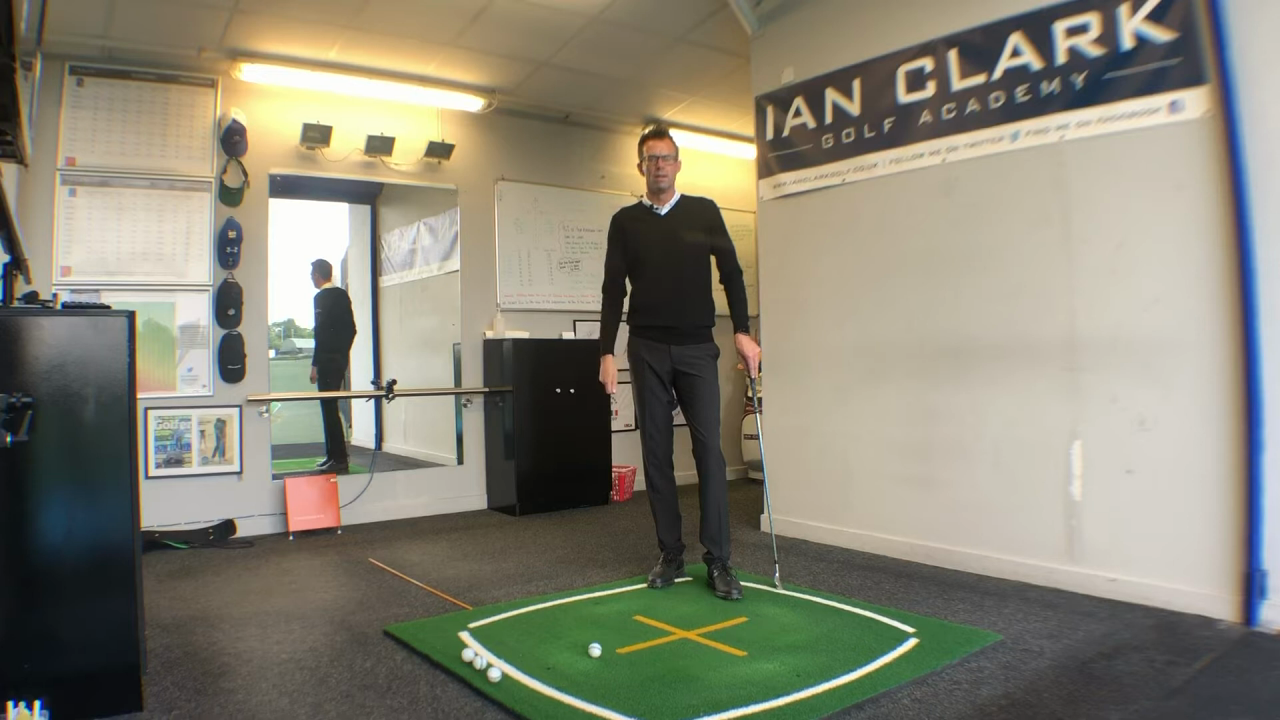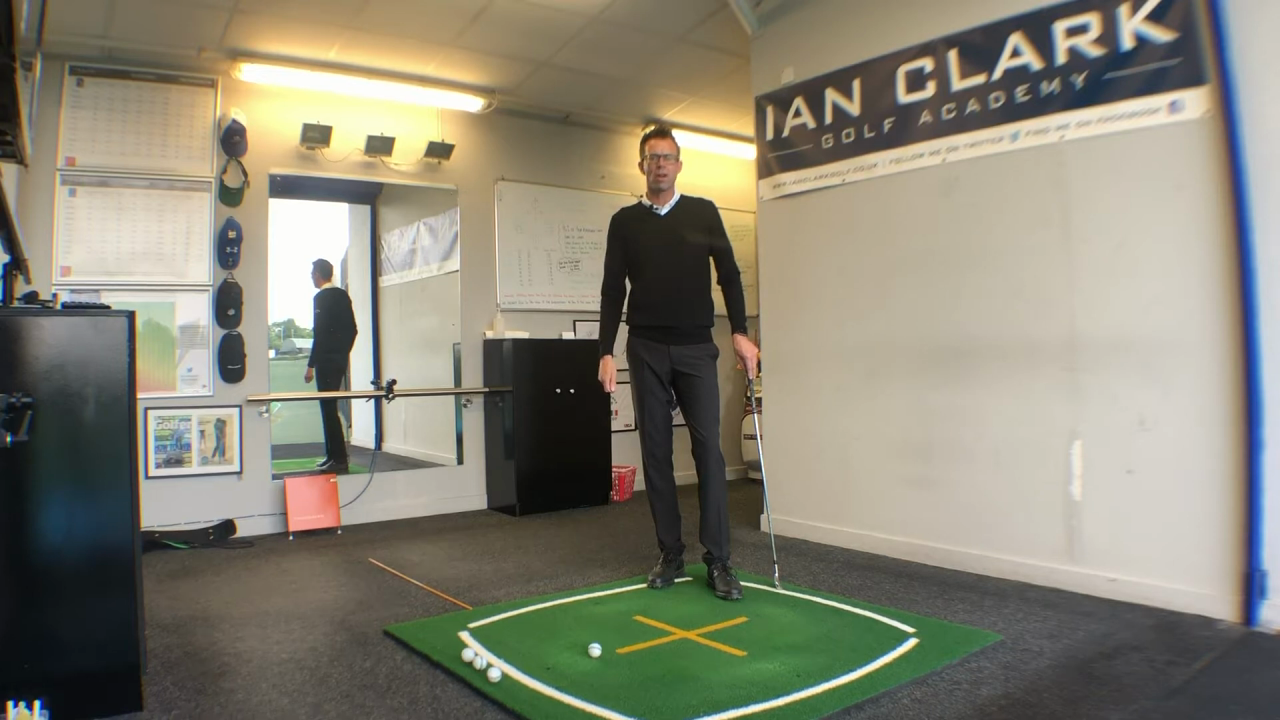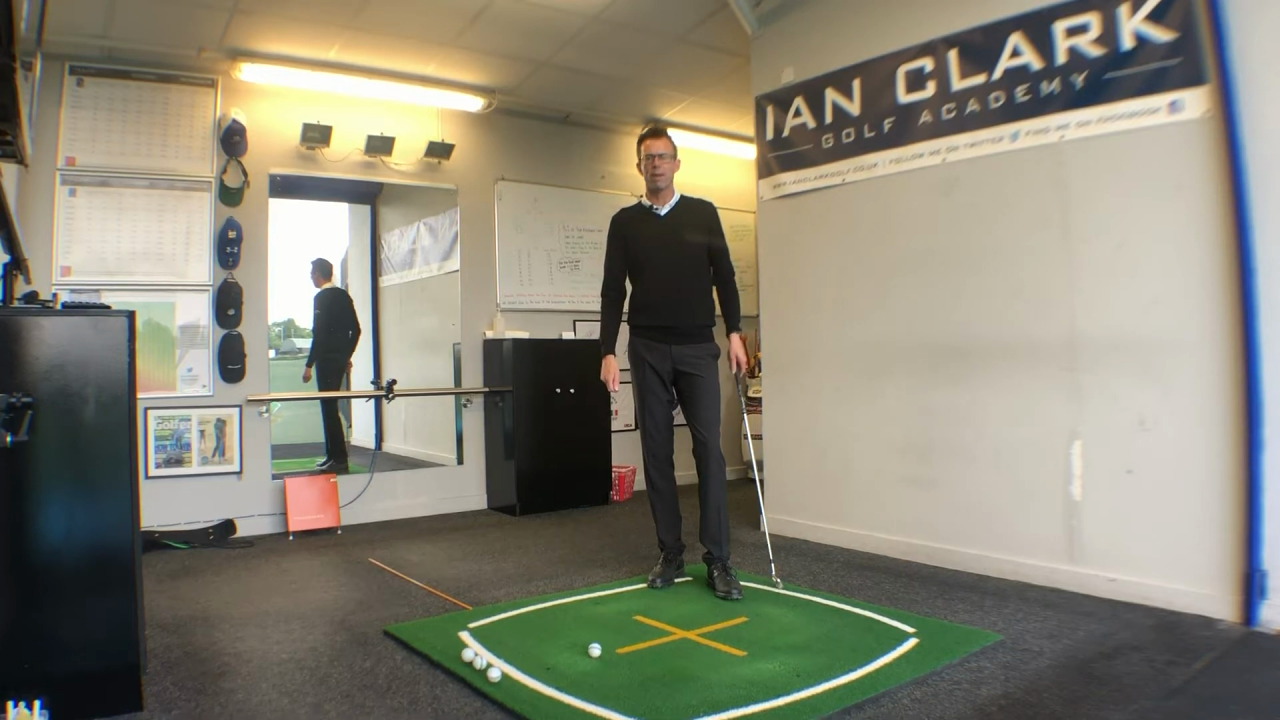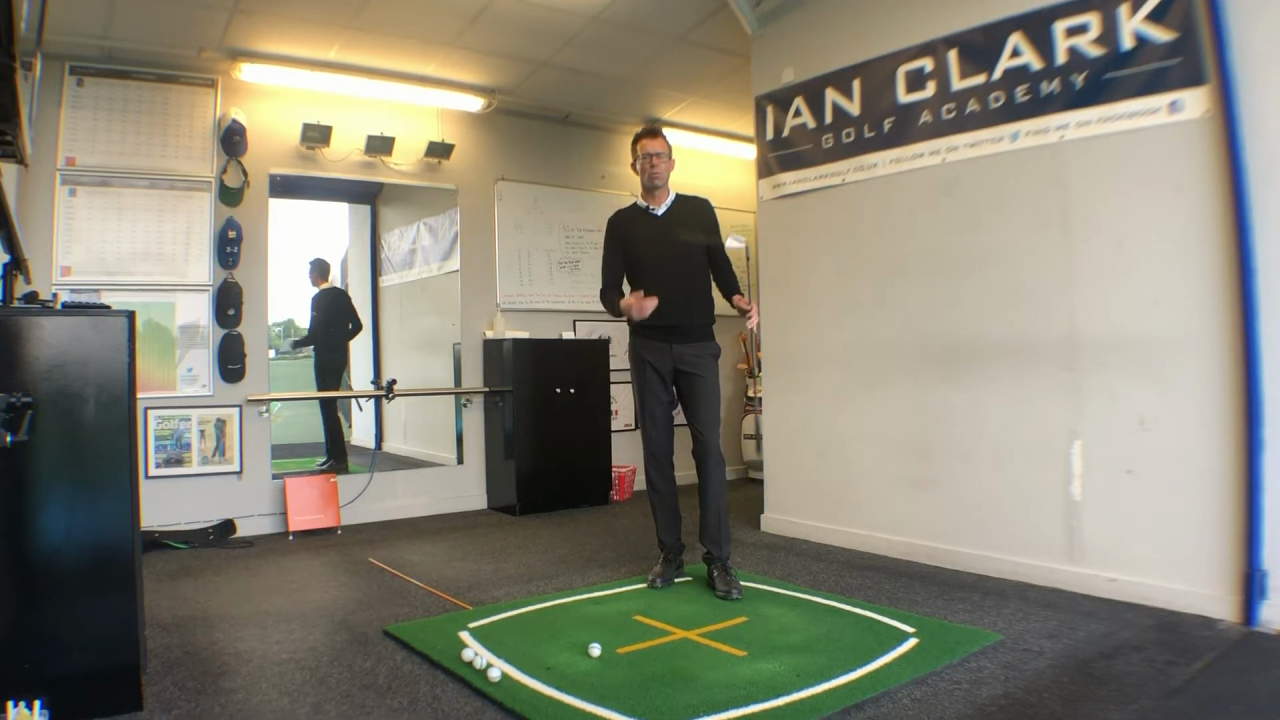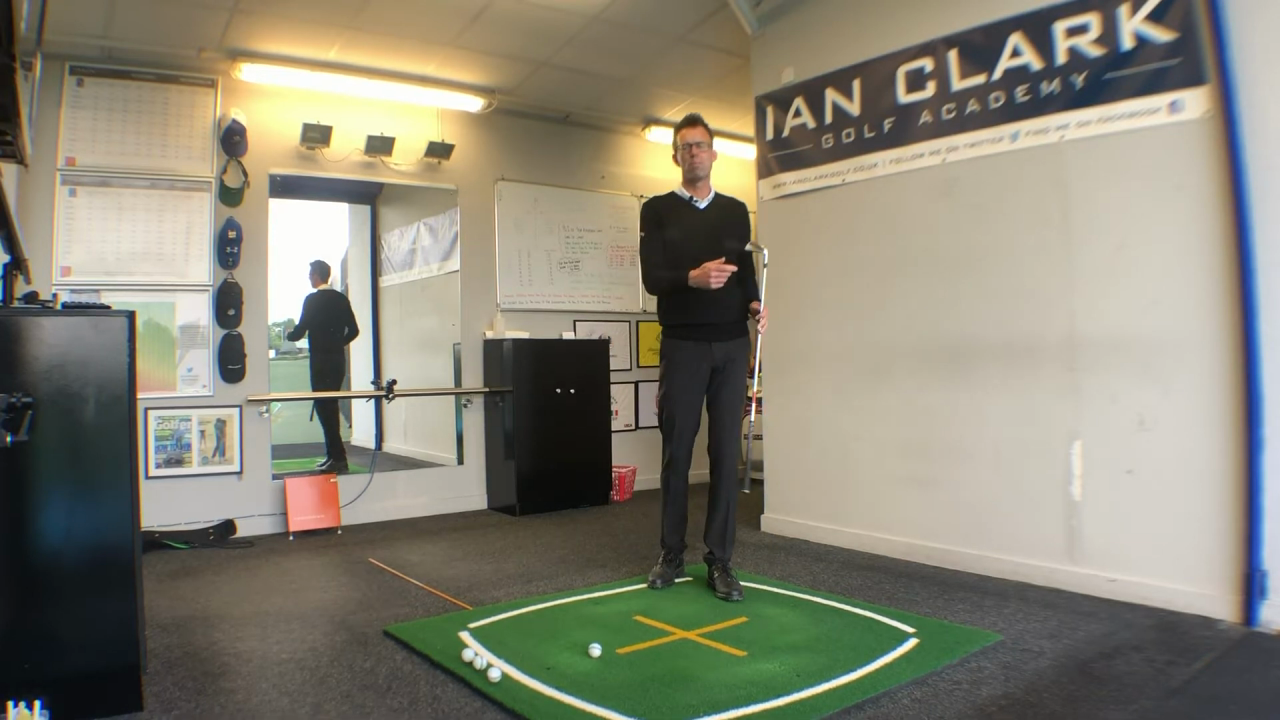
dt=1s
person 1, frame 1
left shoulder: (704, 212)
right shoulder: (625, 222)
left elbow: (731, 274)
right elbow: (613, 292)
left wrist: (742, 332)
right wrist: (607, 352)
left hip: (697, 347)
right hip: (647, 349)
left knee: (708, 448)
right knee: (656, 451)
left ankle: (718, 561)
right ankle: (670, 554)
person 1, frame 2
left shoulder: (703, 212)
right shoulder: (625, 222)
left elbow: (729, 274)
right elbow: (612, 291)
left wrist: (740, 332)
right wrist: (606, 352)
left hip: (696, 348)
right hip: (646, 350)
left knee: (708, 448)
right knee: (656, 451)
left ankle: (718, 561)
right ankle: (671, 554)
person 1, frame 3
left shoulder: (703, 213)
right shoulder: (625, 222)
left elbow: (724, 276)
right elbow: (613, 291)
left wrist: (734, 332)
right wrist: (608, 352)
left hip: (698, 347)
right hip: (648, 349)
left knee: (709, 449)
right knee: (656, 452)
left ankle: (718, 560)
right ankle: (671, 554)
person 1, frame 4
left shoulder: (700, 210)
right shoulder: (621, 223)
left elbow: (720, 265)
right elbow: (608, 289)
left wrist: (737, 299)
right wrist: (623, 304)
left hip: (698, 346)
right hip: (649, 349)
left knee: (708, 447)
right knee: (657, 450)
left ankle: (718, 559)
right ankle: (670, 553)
person 1, frame 5
left shoulder: (736, 212)
right shoulder: (657, 210)
left elbow: (746, 274)
right elbow: (652, 279)
left wrist: (755, 304)
right wrist: (693, 278)
left hip: (732, 347)
right hip: (681, 346)
left knee: (726, 452)
right knee: (676, 452)
left ankle: (719, 560)
right ankle: (671, 553)
person 2, frame 1
left shoulder: (321, 298)
right shoulder: (343, 295)
left elbow: (321, 333)
right elbow: (352, 329)
left wrist: (315, 365)
left hip: (328, 359)
right hip: (341, 357)
left knee: (329, 407)
right knee: (330, 406)
left ankle: (339, 459)
right ankle: (332, 455)
person 2, frame 2
left shoulder: (321, 298)
right shoulder: (343, 296)
left elbow: (320, 334)
right elbow: (352, 329)
left wrist: (311, 365)
left hip: (327, 360)
right hip: (341, 358)
left knee: (328, 408)
right knee: (330, 406)
left ankle: (339, 459)
right ankle: (332, 455)
person 2, frame 3
left shoulder: (321, 298)
right shoulder: (344, 296)
left elbow: (319, 335)
right elbow: (356, 330)
left wrist: (309, 365)
left hip: (327, 360)
right hip: (341, 358)
left knee: (329, 408)
right knee: (330, 406)
left ankle: (339, 459)
right ankle: (332, 455)
person 2, frame 4
left shoulder: (319, 298)
right shoulder: (342, 295)
left elbow: (313, 336)
right elbow: (357, 325)
left wrist: (295, 344)
left hip: (325, 357)
right hip: (340, 356)
left knee: (328, 407)
right knee: (329, 405)
left ankle: (339, 459)
right ankle: (332, 455)
person 2, frame 5
left shoulder: (312, 300)
right shoulder: (341, 299)
left elbow: (299, 332)
right elbow: (353, 330)
left wrist: (290, 334)
left hip: (321, 360)
right hip: (338, 359)
left knee: (323, 407)
right knee: (332, 406)
left ankle: (338, 457)
right ankle: (333, 455)
